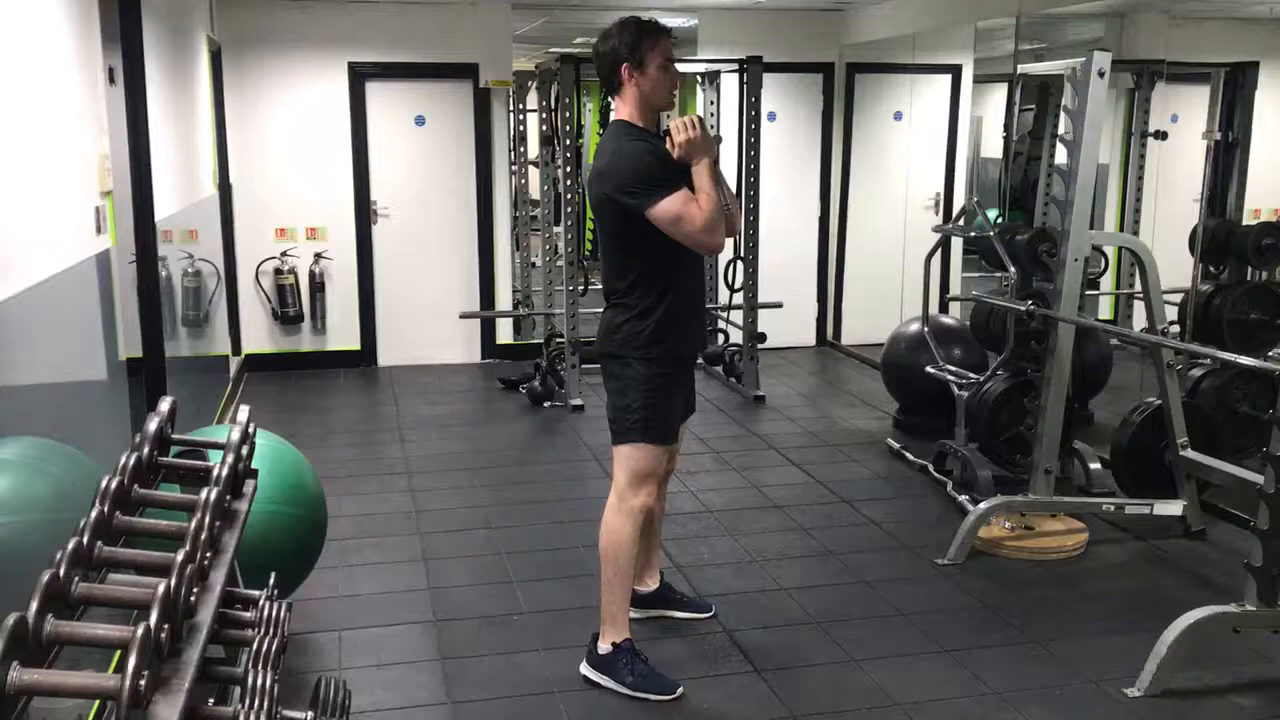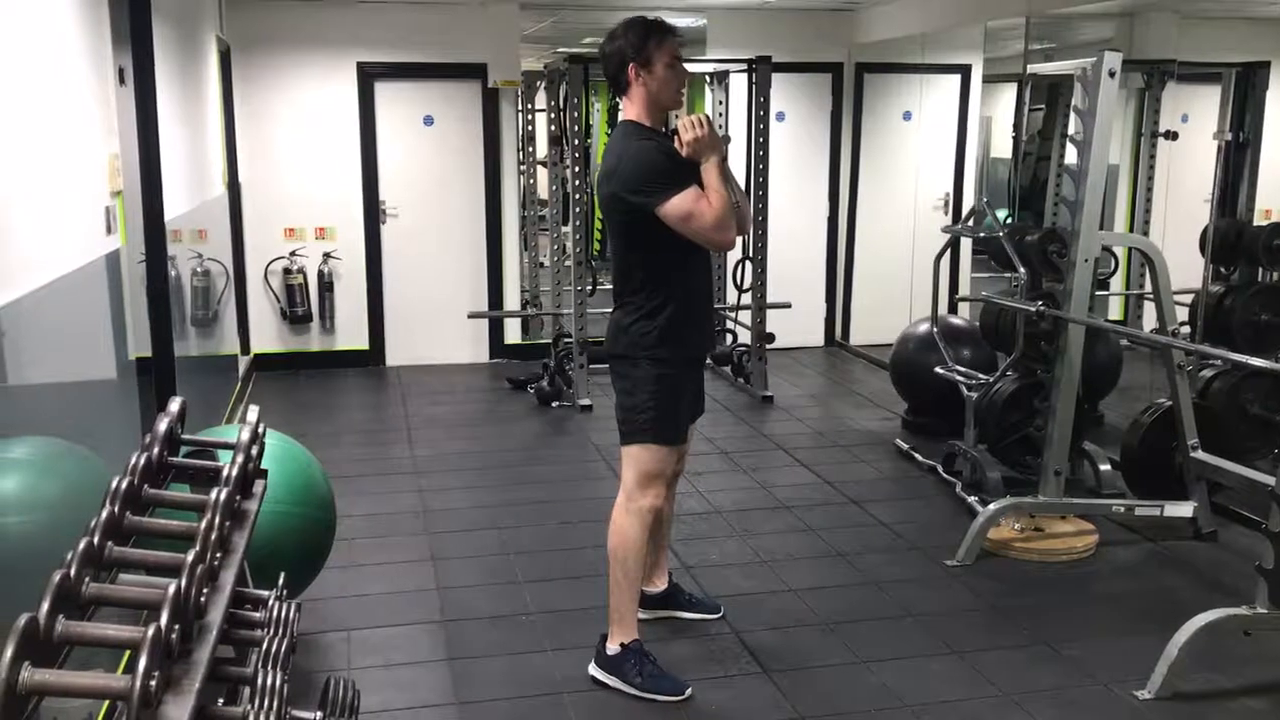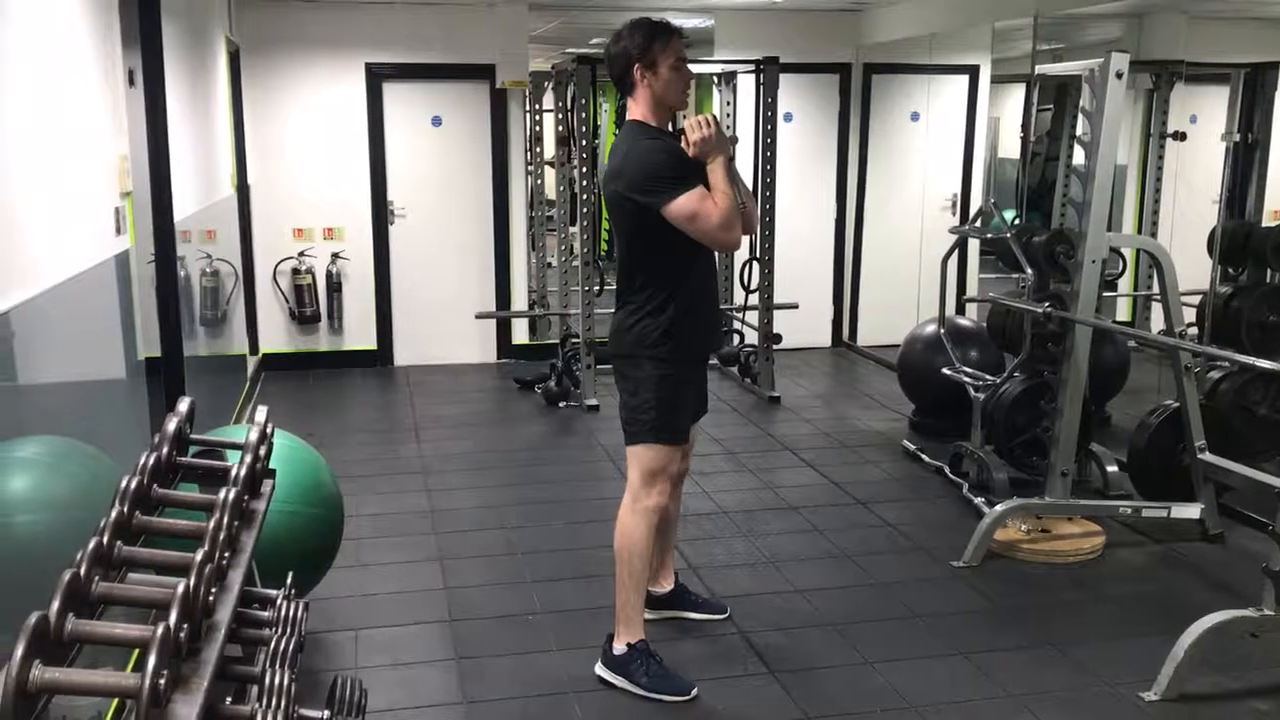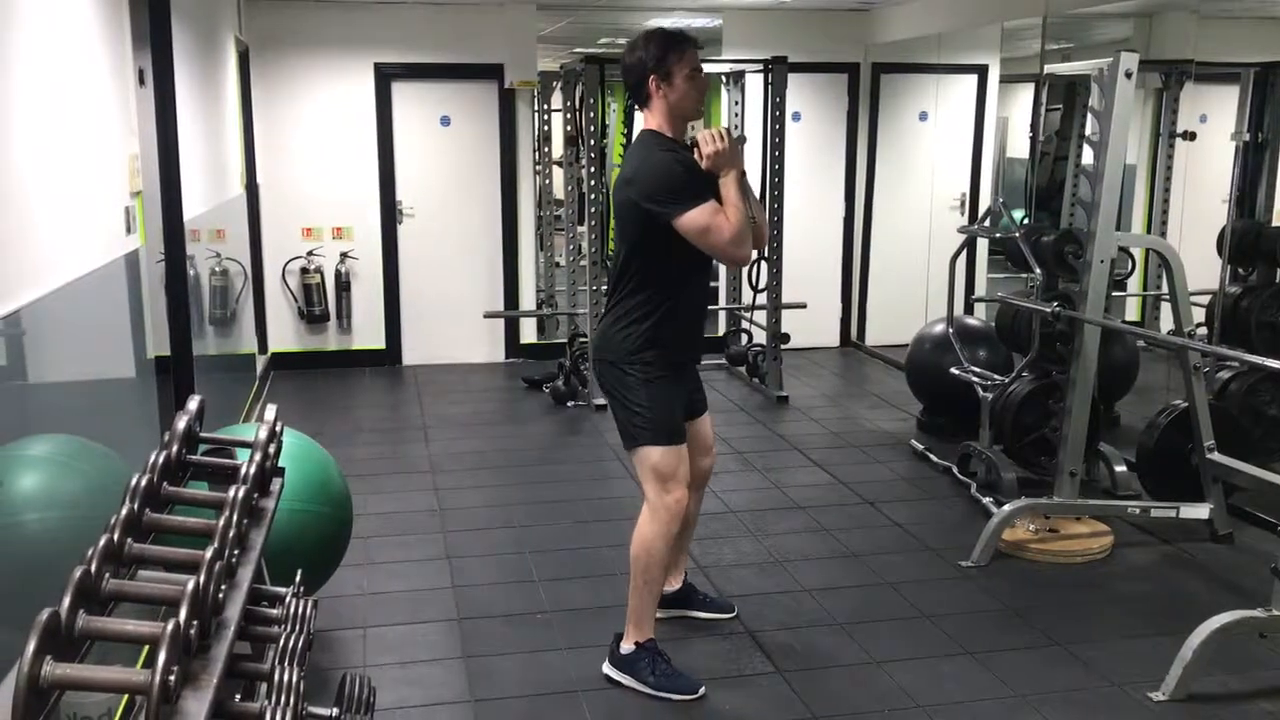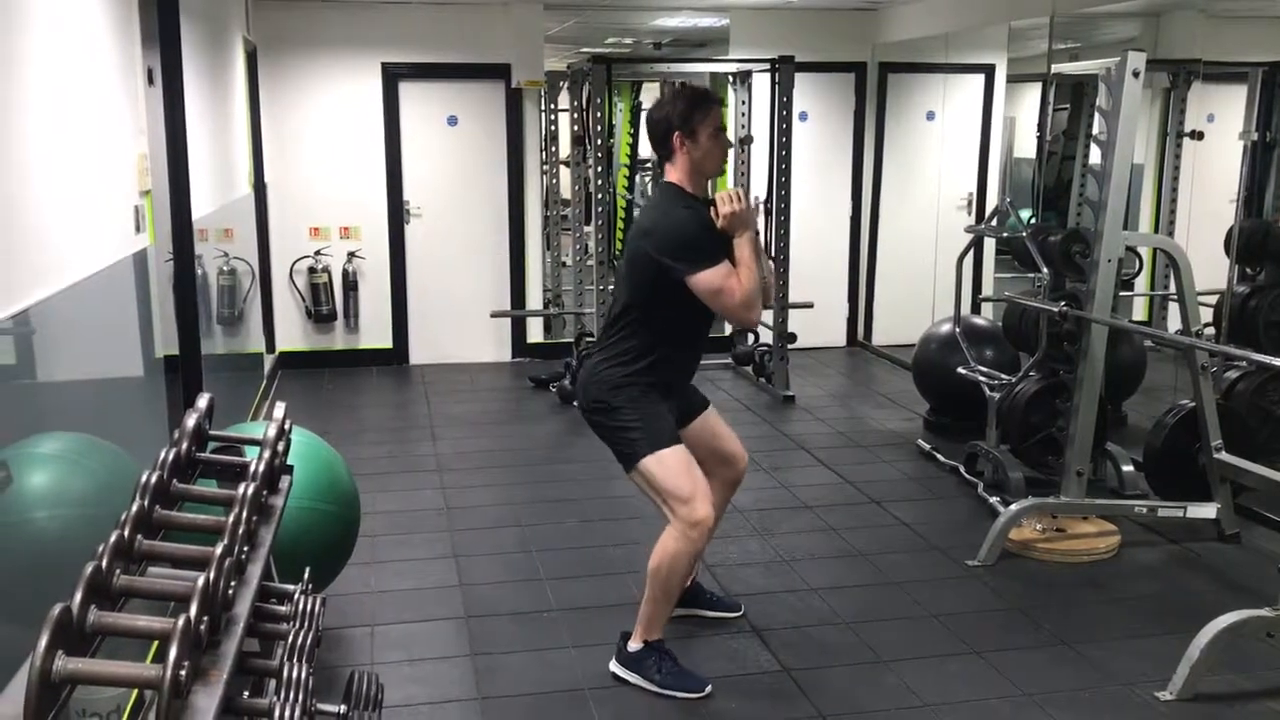
dt=0.7s
person 1, frame 1
left shoulder: (656, 145)
right shoulder: (629, 157)
left elbow: (729, 223)
right elbow: (707, 235)
left wrist: (703, 162)
right wrist: (700, 162)
left hip: (668, 340)
right hip: (641, 347)
left knee: (659, 471)
right knee: (636, 490)
left ankle: (648, 586)
right ankle: (610, 648)
person 1, frame 2
left shoulder: (666, 145)
right shoulder: (637, 156)
left elbow: (738, 222)
right elbow: (719, 232)
left wrist: (713, 160)
right wrist: (710, 160)
left hip: (677, 339)
right hip: (650, 346)
left knee: (668, 473)
right knee: (643, 492)
left ankle: (656, 587)
right ankle: (618, 648)
person 1, frame 3
left shoulder: (671, 146)
right shoulder: (644, 156)
left elbow: (747, 221)
right elbow: (722, 232)
left wrist: (719, 160)
right wrist: (716, 161)
left hip: (680, 339)
right hip: (653, 346)
left knee: (674, 474)
right knee: (649, 490)
left ankle: (662, 588)
right ankle: (624, 649)
person 1, frame 4
left shoulder: (682, 158)
right shoulder: (657, 166)
left elbow: (755, 237)
right elbow: (734, 248)
left wrist: (730, 174)
right wrist: (728, 174)
left hip: (668, 348)
right hip: (636, 356)
left knee: (700, 467)
right knee: (670, 495)
left ankle: (672, 587)
right ankle: (632, 650)
person 1, frame 5
left shoulder: (698, 210)
right shoulder: (674, 222)
left elbow: (759, 296)
right elbow: (744, 311)
left wrist: (744, 233)
right wrist: (742, 235)
left hip: (659, 377)
right hip: (620, 388)
left knee: (730, 464)
right knee: (695, 512)
left ankle: (681, 586)
right ankle: (640, 648)
